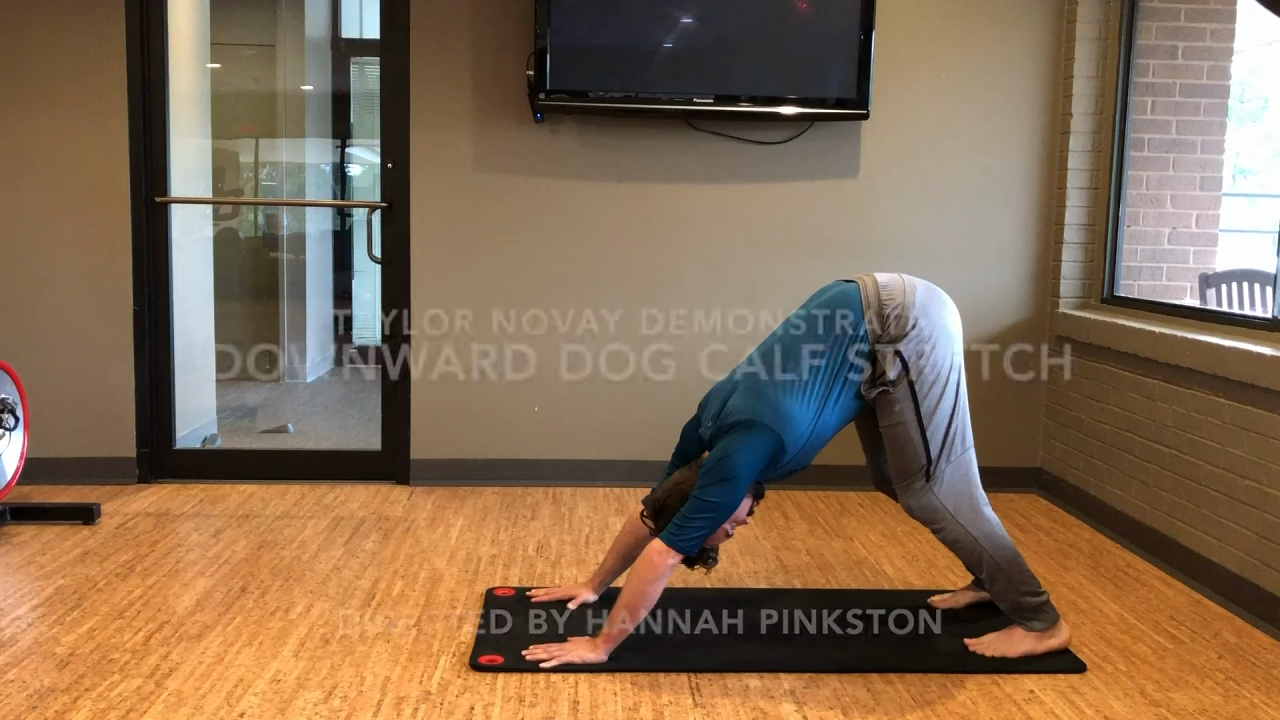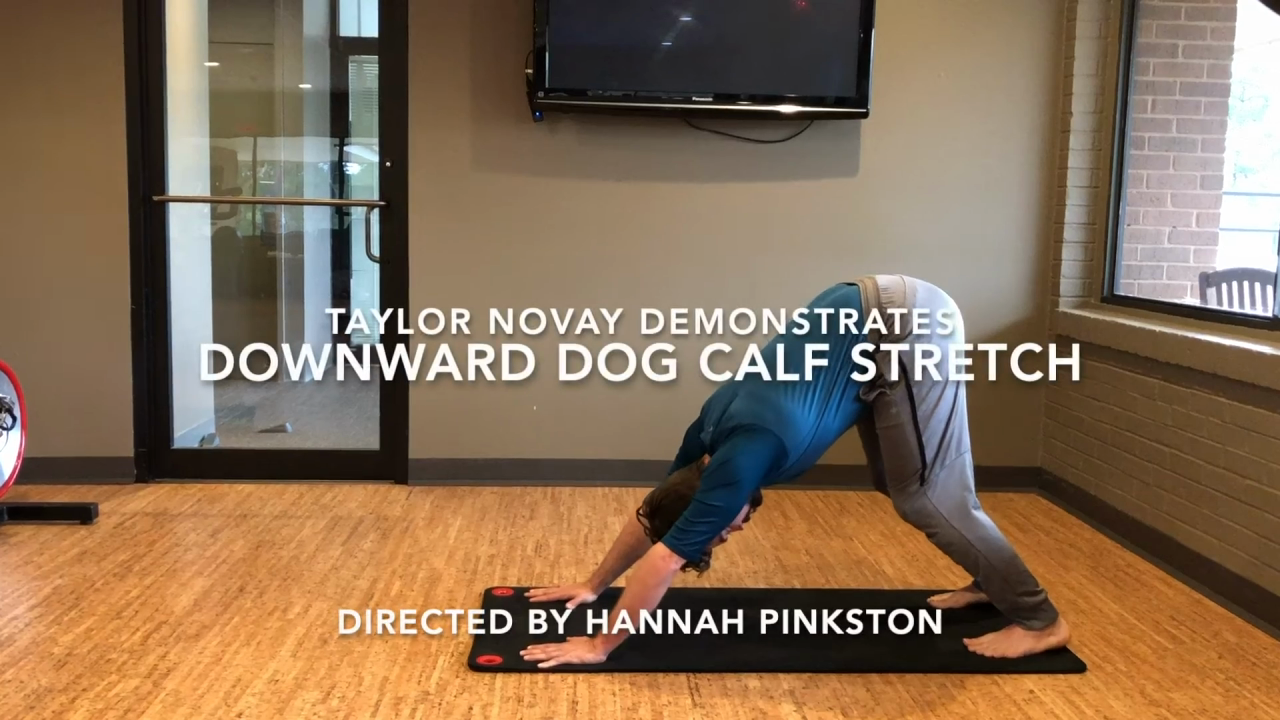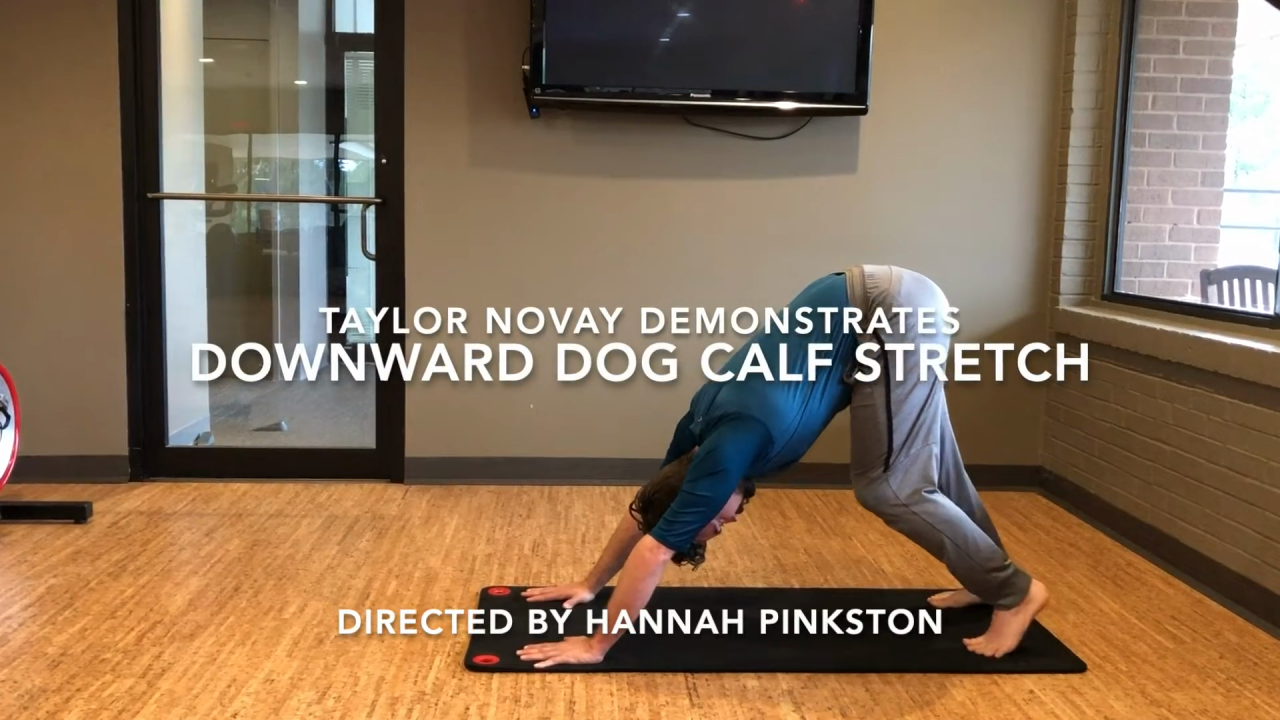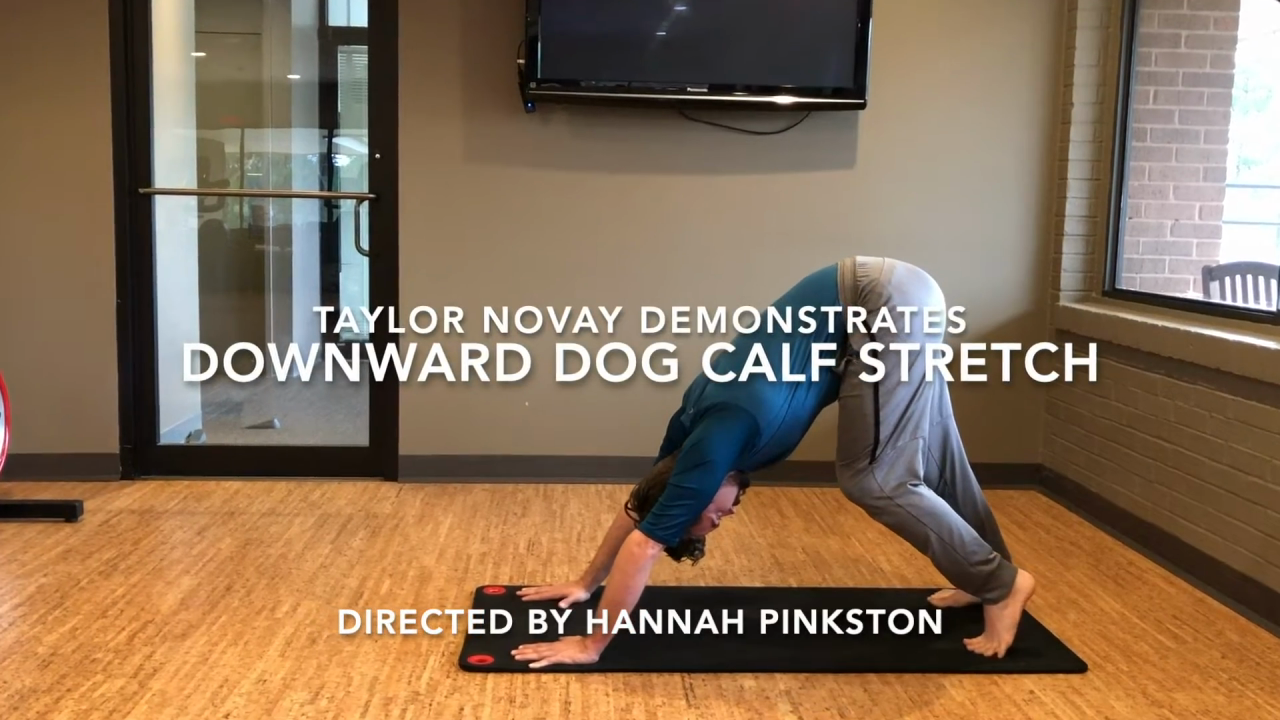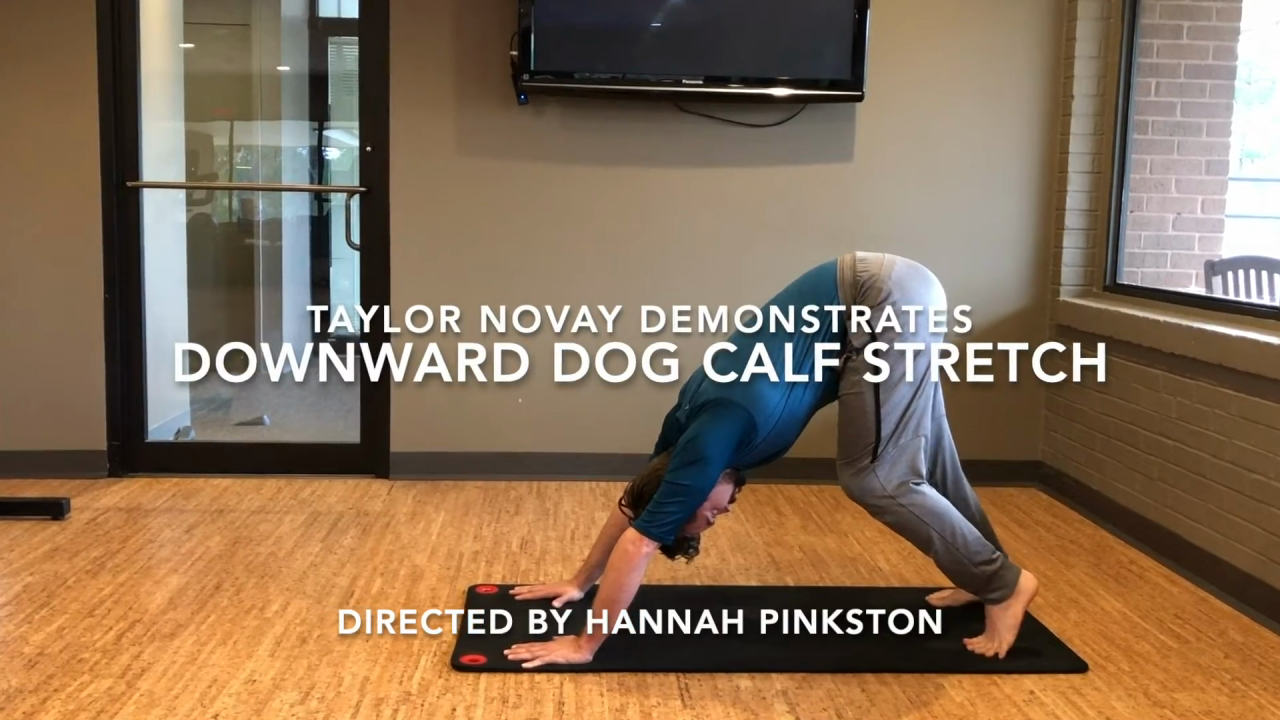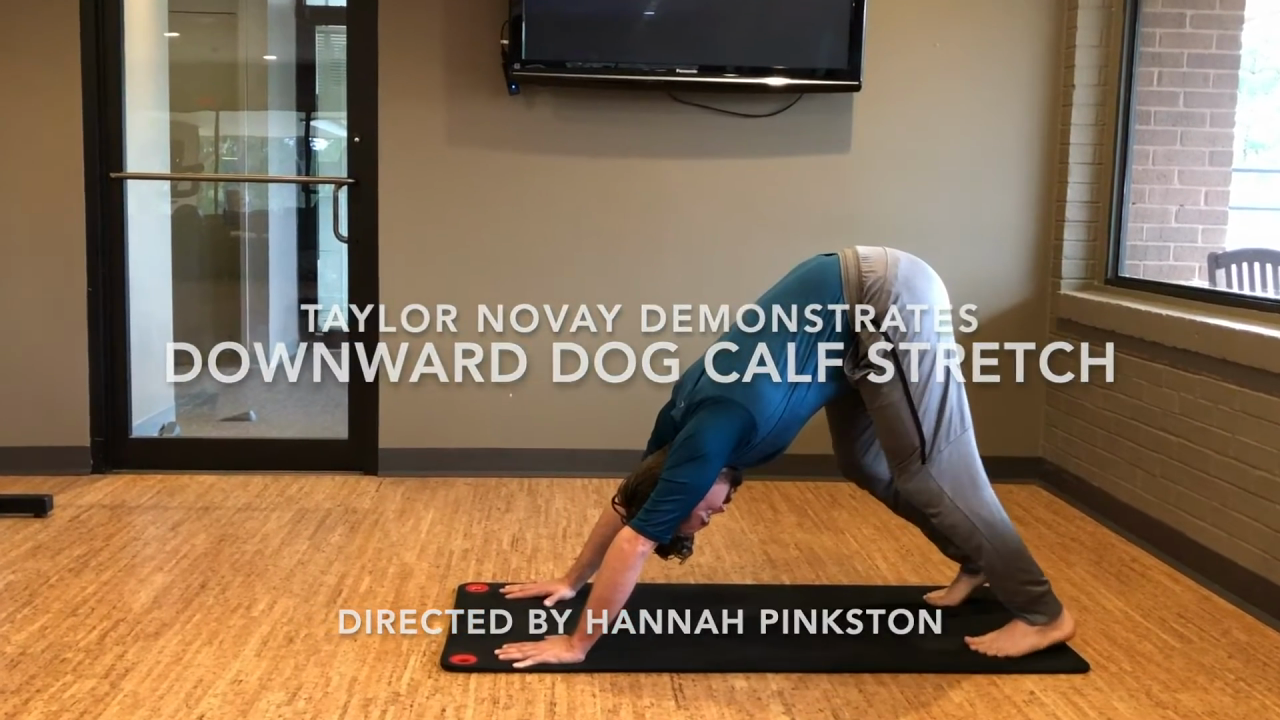
dt=0.7s
person 1, frame 1
left shoulder: (736, 458)
right shoulder: (706, 430)
left elbow: (660, 555)
right elbow: (652, 511)
left wrist: (600, 645)
right wrist: (594, 585)
left hip: (905, 326)
right hip: (877, 313)
left knee: (932, 492)
right knee: (896, 480)
left ankle: (1038, 620)
right ankle: (991, 579)
person 1, frame 2
left shoulder: (740, 461)
right shoulder: (709, 434)
left elbow: (663, 559)
right elbow: (652, 513)
left wrist: (599, 646)
right wrist: (593, 585)
left hip: (906, 326)
right hip: (882, 316)
left knee: (925, 497)
right knee: (894, 481)
left ankle: (1038, 619)
right ankle: (992, 581)
person 1, frame 3
left shoulder: (727, 450)
right shoulder: (701, 426)
left elbow: (653, 550)
right elbow: (645, 509)
left wrist: (597, 645)
right wrist: (590, 584)
left hip: (894, 311)
right hip: (880, 305)
left knee: (888, 487)
right knee: (931, 468)
left ankle: (1014, 593)
right ankle: (988, 577)
person 1, frame 4
left shoulder: (714, 445)
right shoulder: (693, 423)
left elbow: (642, 544)
right elbow: (639, 505)
left wrist: (590, 645)
right wrist: (585, 584)
left hip: (886, 302)
right hip: (885, 298)
left knee: (875, 480)
right knee: (933, 464)
left ankle: (1001, 584)
right ankle: (984, 575)
person 1, frame 5
left shoulder: (710, 442)
right shoulder: (691, 420)
left elbow: (638, 543)
right elbow: (635, 503)
left wrist: (585, 644)
right wrist: (580, 582)
left hip: (886, 298)
right hip: (882, 293)
left knee: (875, 478)
right knee: (924, 464)
left ankle: (1003, 584)
right ankle: (983, 573)
person 1, frame 6
left shoulder: (710, 437)
right shoulder: (685, 413)
left elbow: (634, 542)
right elbow: (628, 501)
left wrist: (577, 644)
right wrist: (571, 581)
left hip: (889, 299)
right hip: (859, 296)
left knee: (930, 472)
right knee: (867, 464)
left ankle: (1042, 614)
right ankle: (978, 561)
